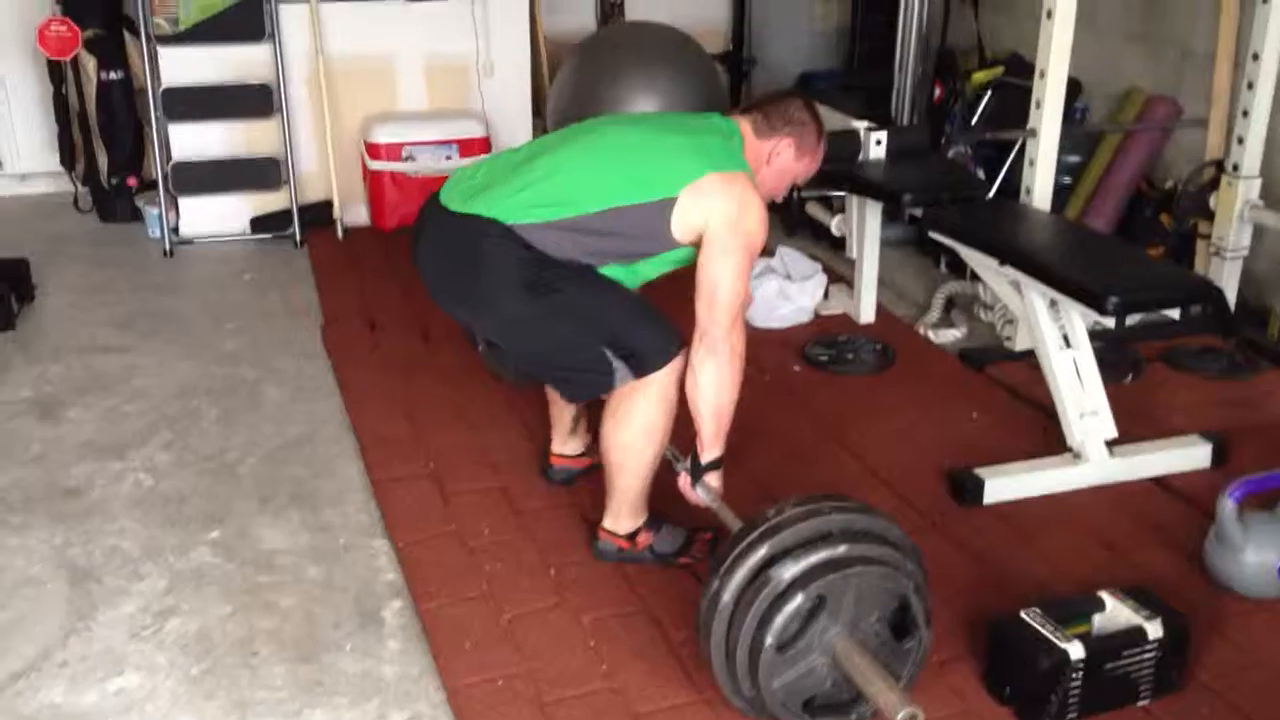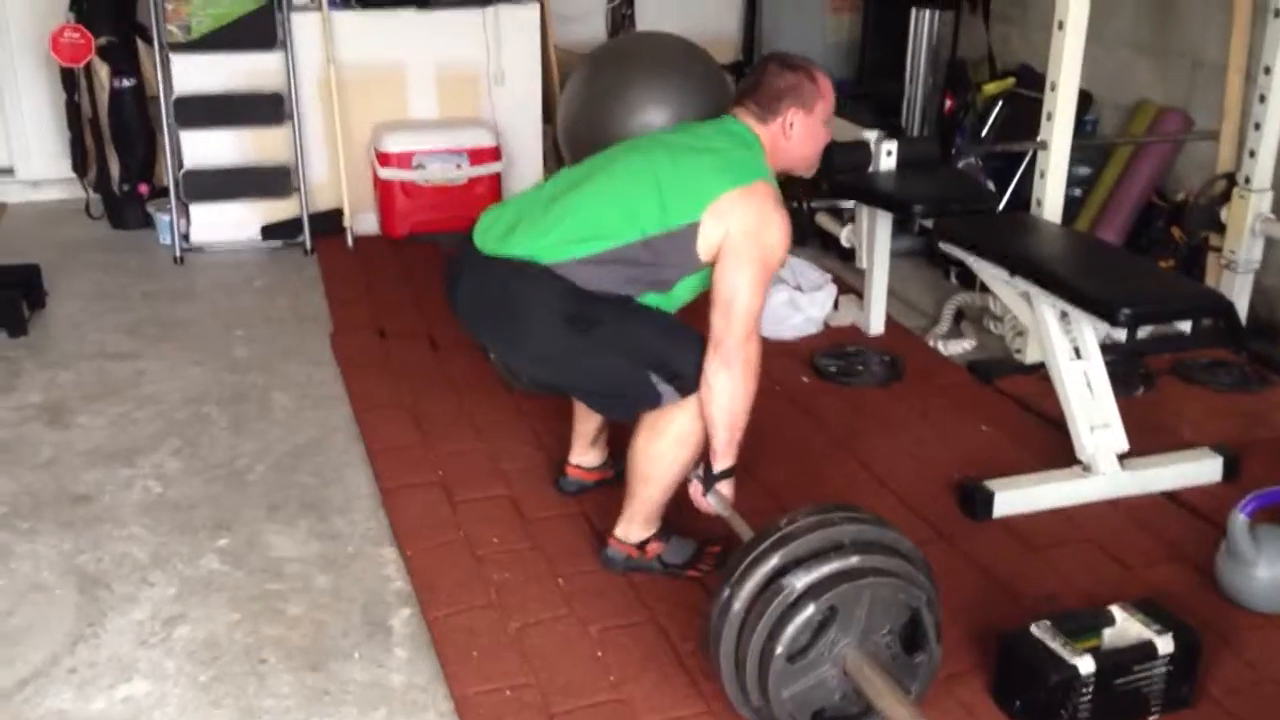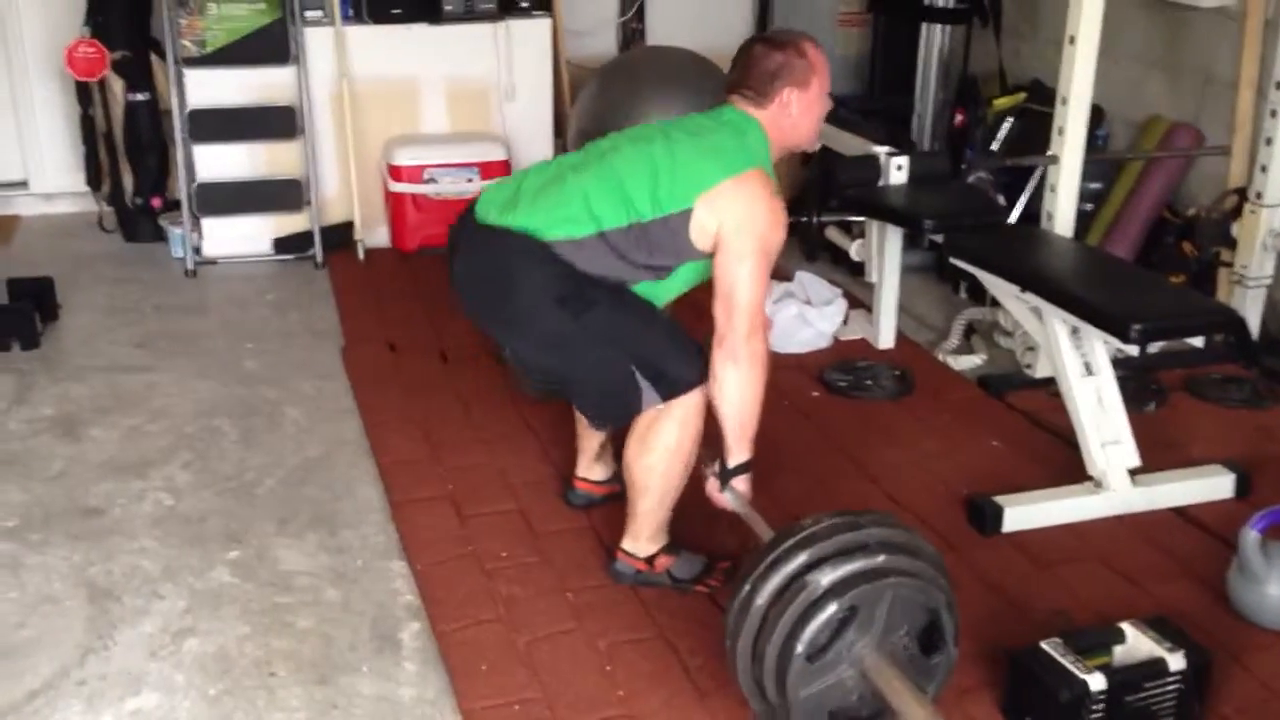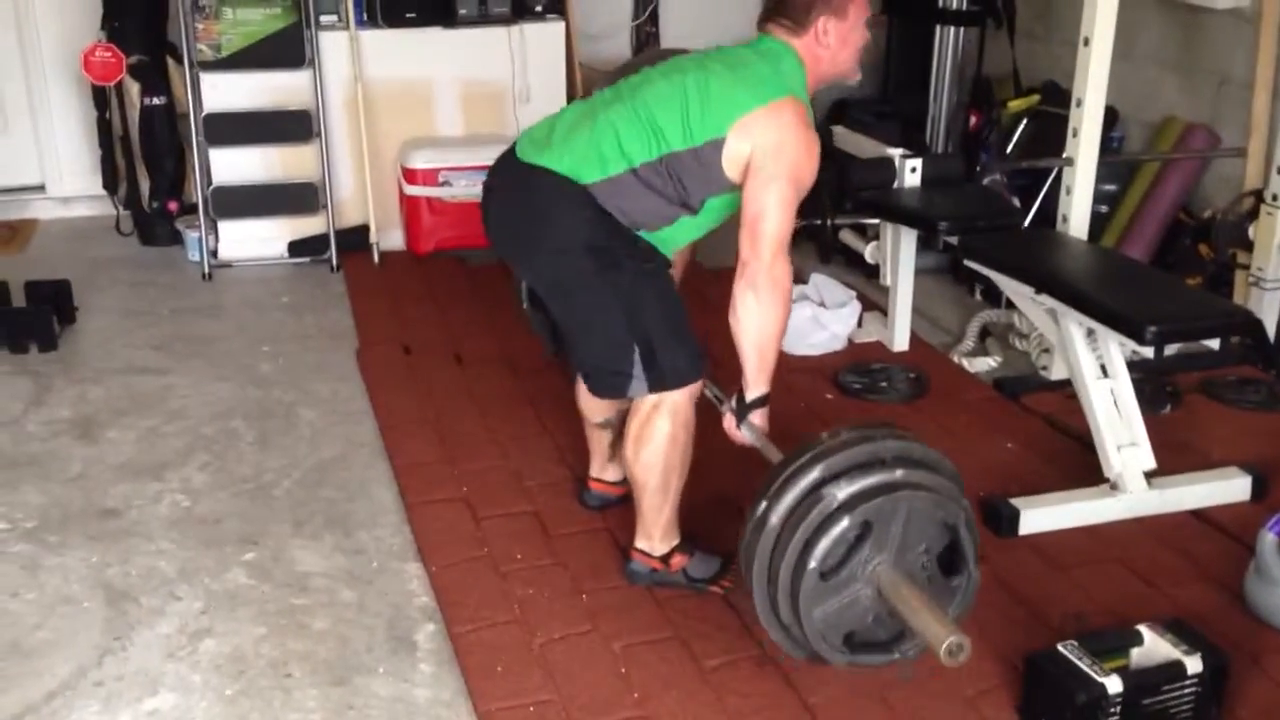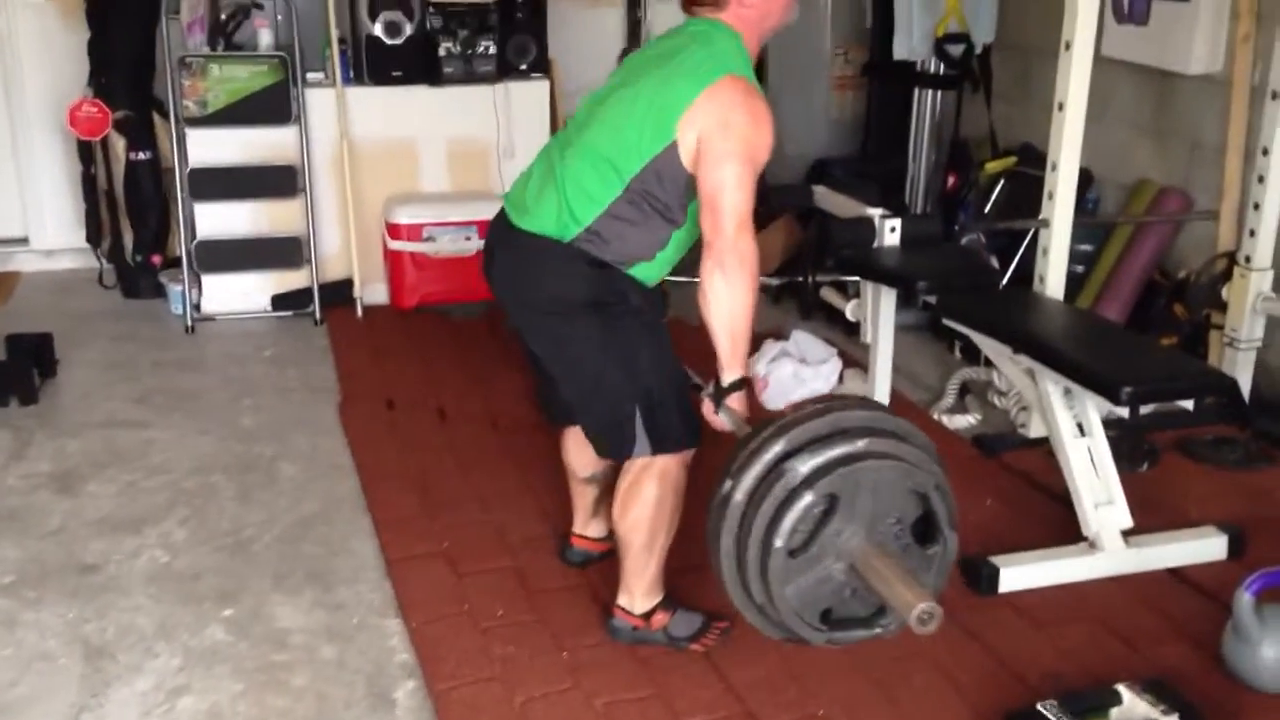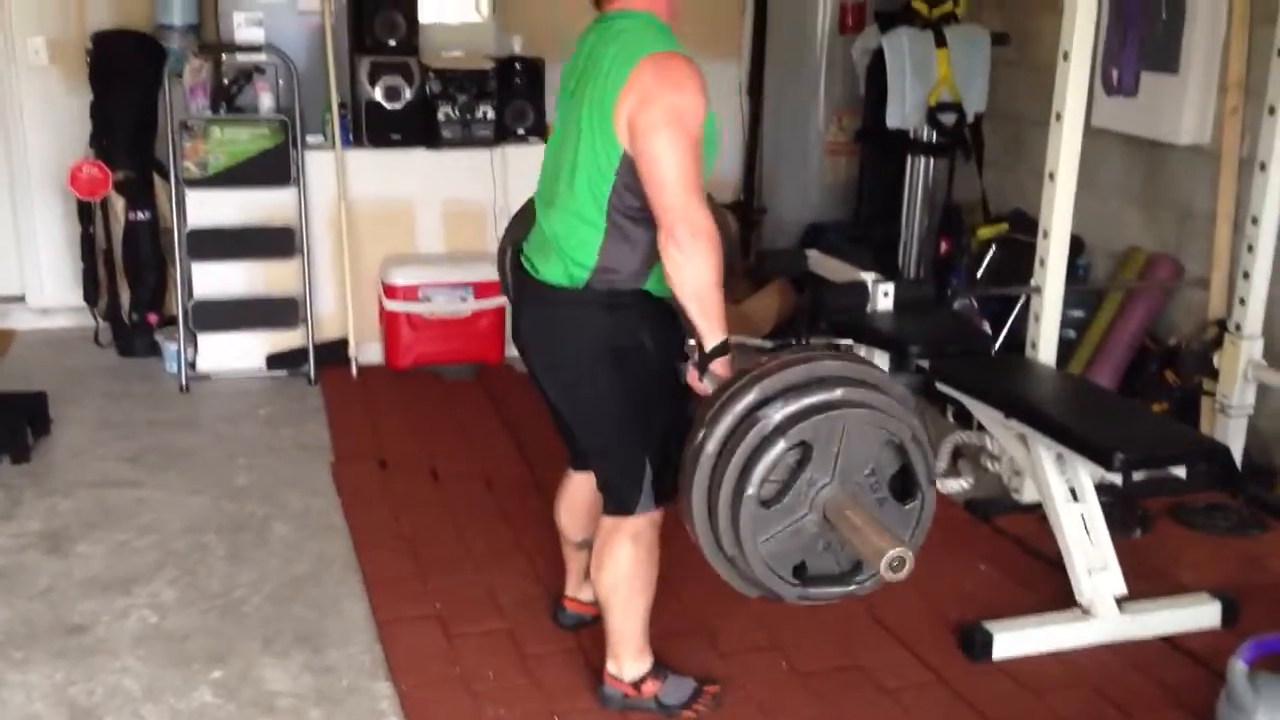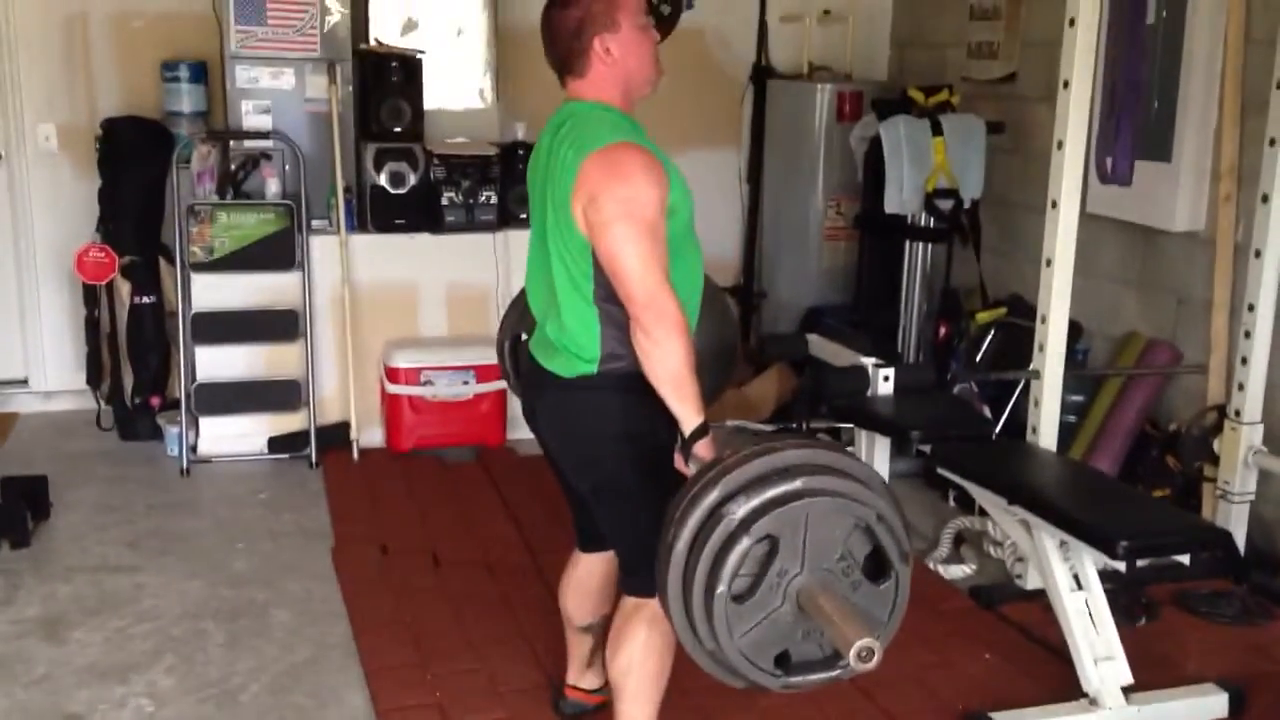
dt=0.5s
person 1, frame 1
left shoulder: (686, 133)
right shoulder: (735, 199)
right elbow: (717, 339)
right wrist: (709, 460)
left hip: (449, 220)
right hip: (485, 254)
left knee: (581, 323)
right knee: (654, 362)
left ankle: (568, 451)
right ankle: (624, 530)
person 1, frame 2
left shoulder: (699, 142)
right shoulder: (758, 209)
right elbow: (732, 350)
right wrist: (721, 467)
left hip: (483, 262)
right hip: (520, 296)
left knee: (619, 337)
right knee: (693, 381)
left ankle: (586, 462)
right ankle: (635, 539)
person 1, frame 3
left shoulder: (704, 132)
right shoulder: (752, 197)
right elbow: (738, 341)
left wrist: (640, 336)
right wrist: (737, 464)
left hip: (485, 238)
right hip: (521, 267)
left knee: (610, 349)
right knee: (678, 386)
left ankle: (593, 476)
right ankle: (644, 554)
person 1, frame 4
left shoulder: (738, 68)
right shoulder: (787, 125)
right elbow: (761, 269)
left wrist: (657, 308)
right wrist: (755, 396)
left hip: (521, 182)
right hip: (559, 211)
left knee: (612, 342)
right knee: (668, 379)
left ankle: (606, 476)
right ankle: (658, 551)
person 1, frame 5
right shoulder: (734, 99)
right elbow: (727, 250)
right wrist: (731, 380)
left hip: (522, 244)
right hip: (571, 271)
left knee: (592, 405)
right knee: (662, 440)
left ankle: (589, 531)
right ankle: (640, 608)
person 1, frame 6
right shoulder: (664, 69)
right elbow: (682, 223)
right wrist: (714, 345)
left hip: (548, 294)
right hip: (603, 315)
left knee: (593, 462)
right knee: (637, 498)
left ankle: (579, 592)
person 1, frame 7
left shoulder: (563, 134)
right shoulder: (620, 161)
right elbow: (651, 310)
right wrist: (695, 429)
left hip: (559, 383)
right hip: (612, 402)
left knee: (599, 545)
right knee: (658, 585)
